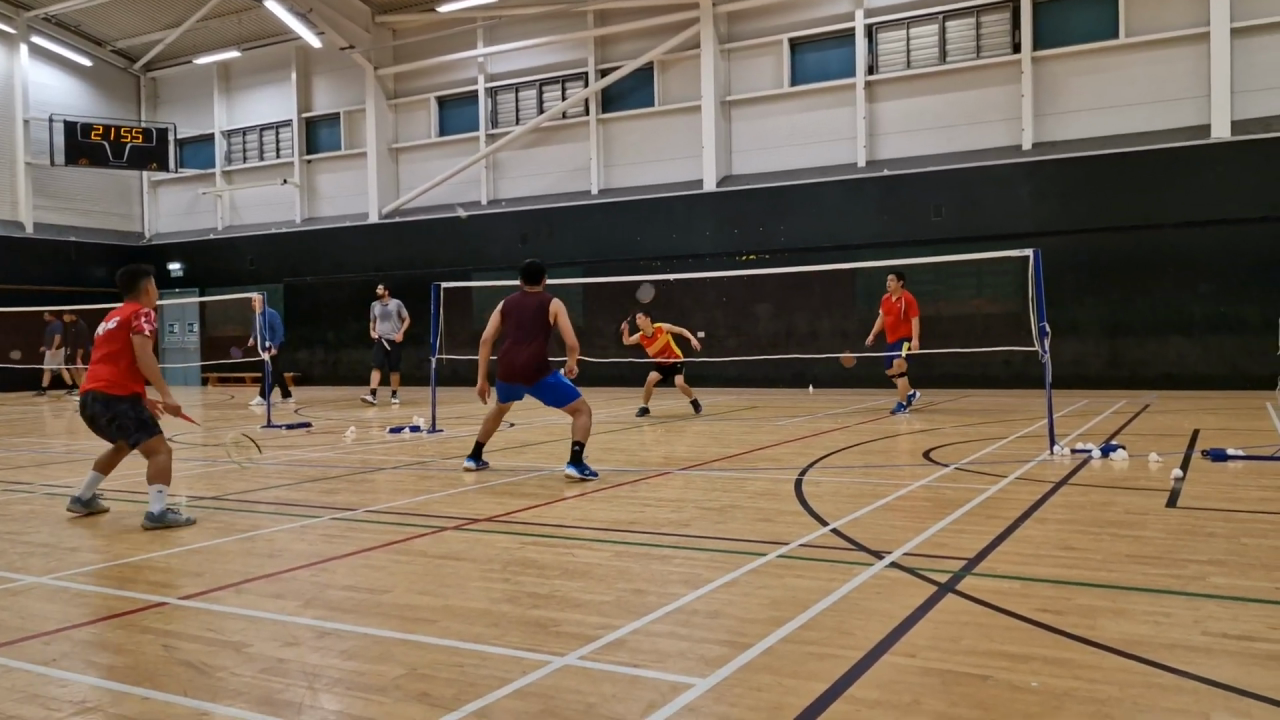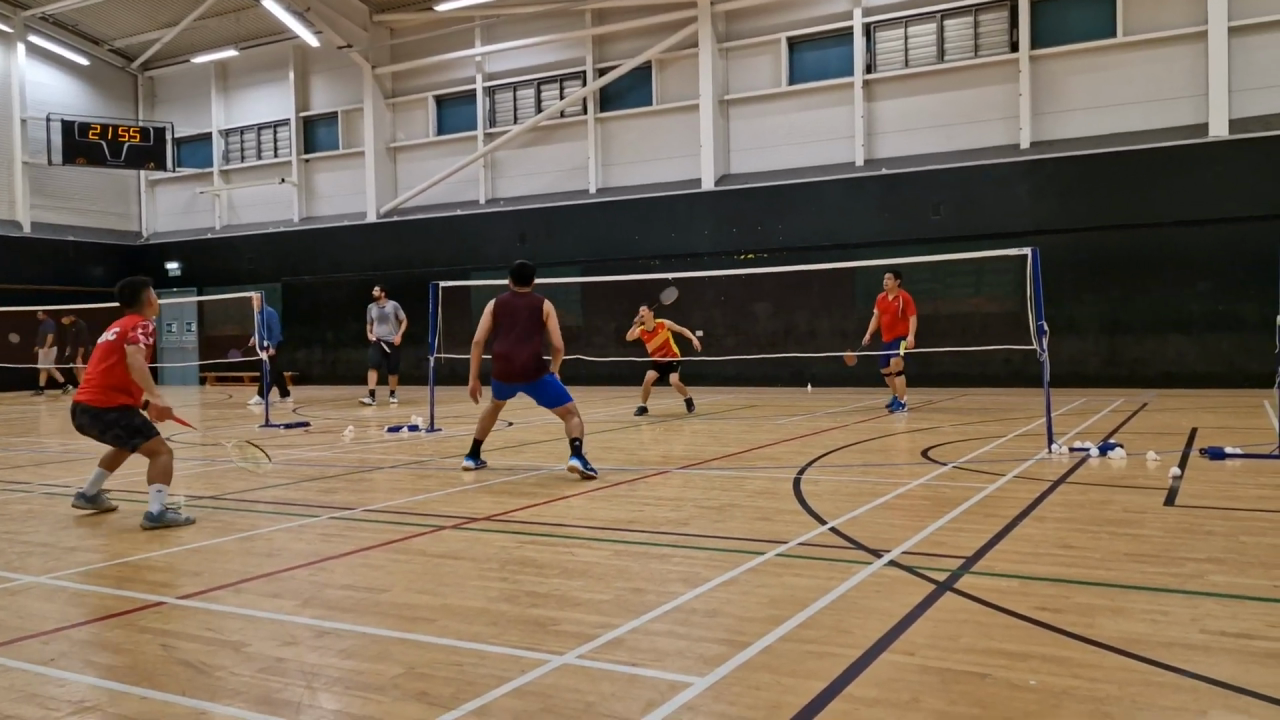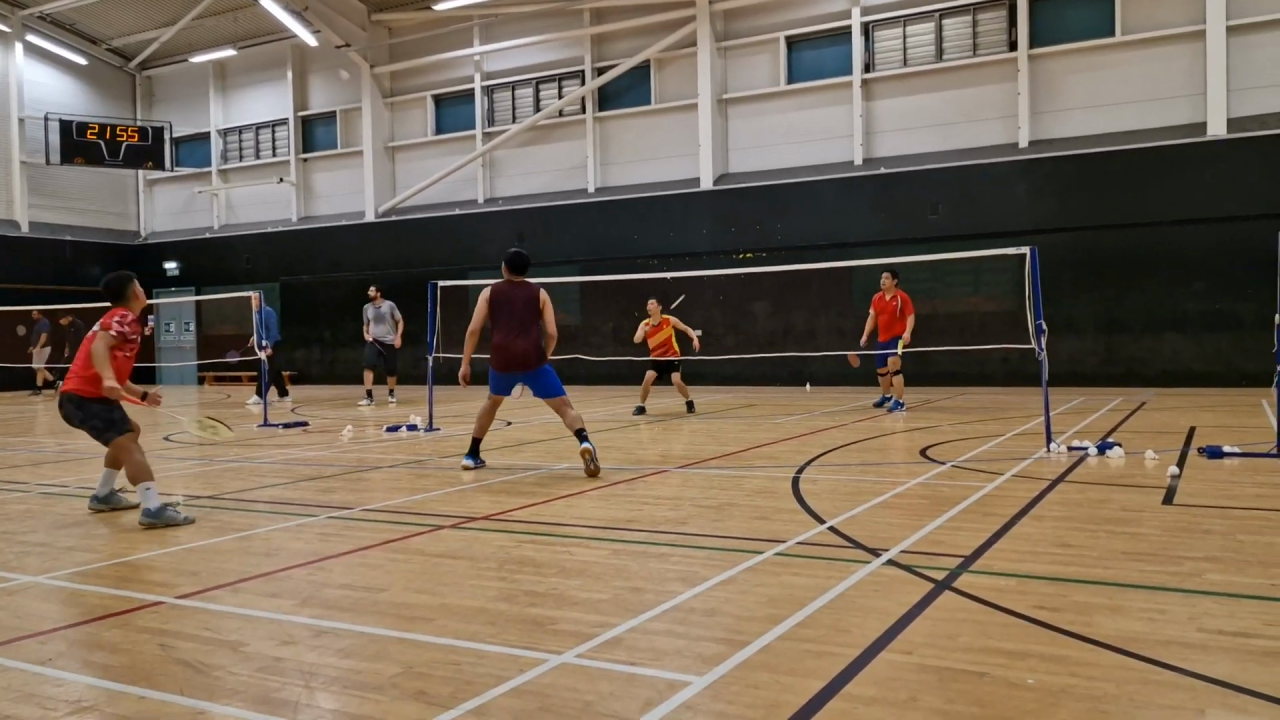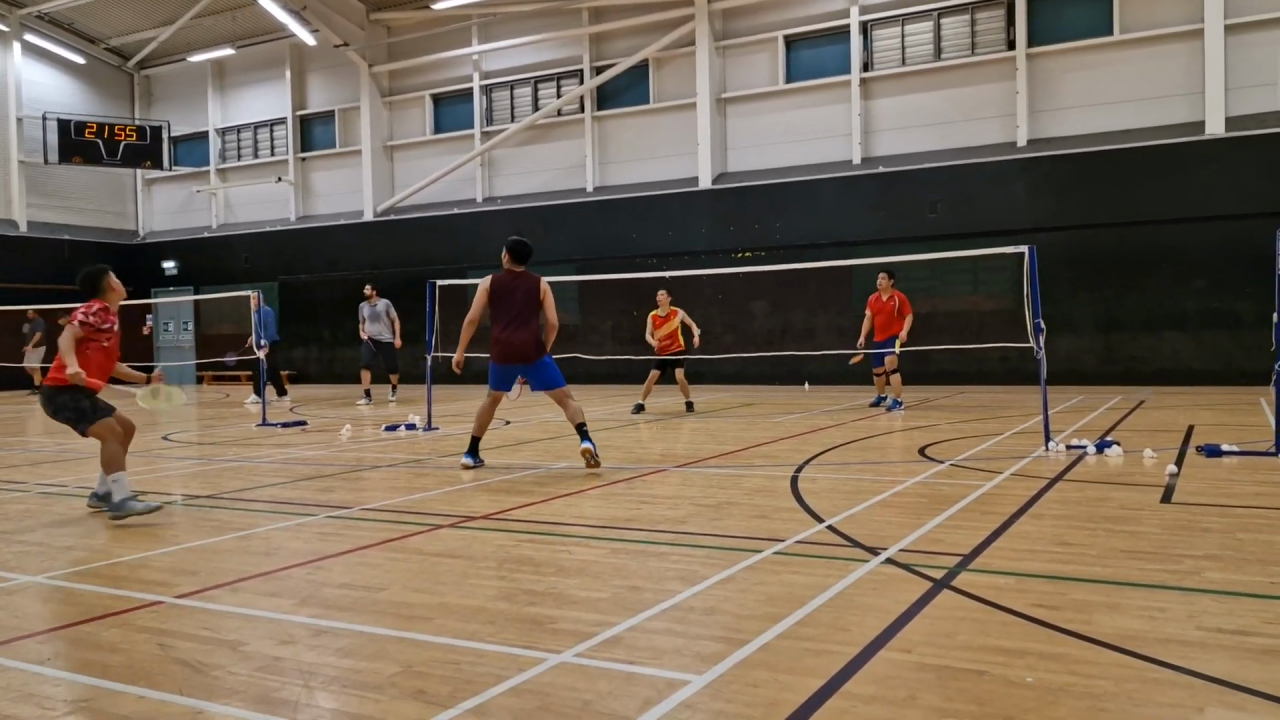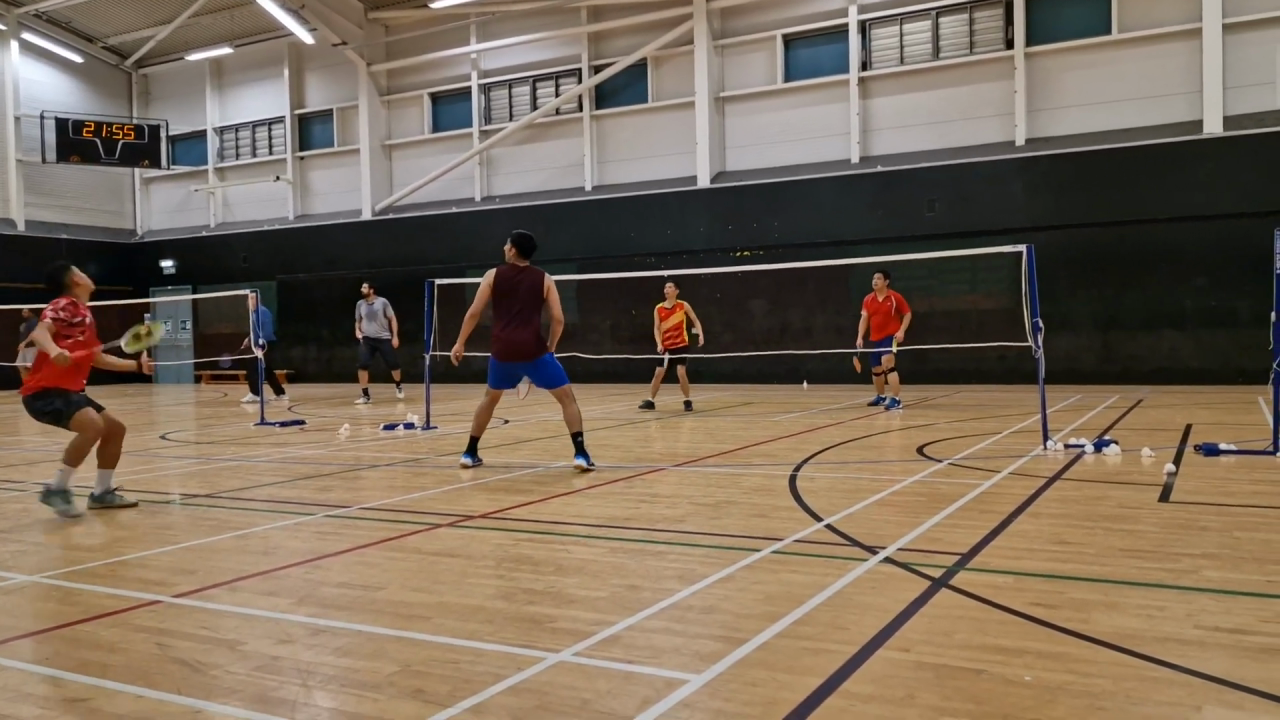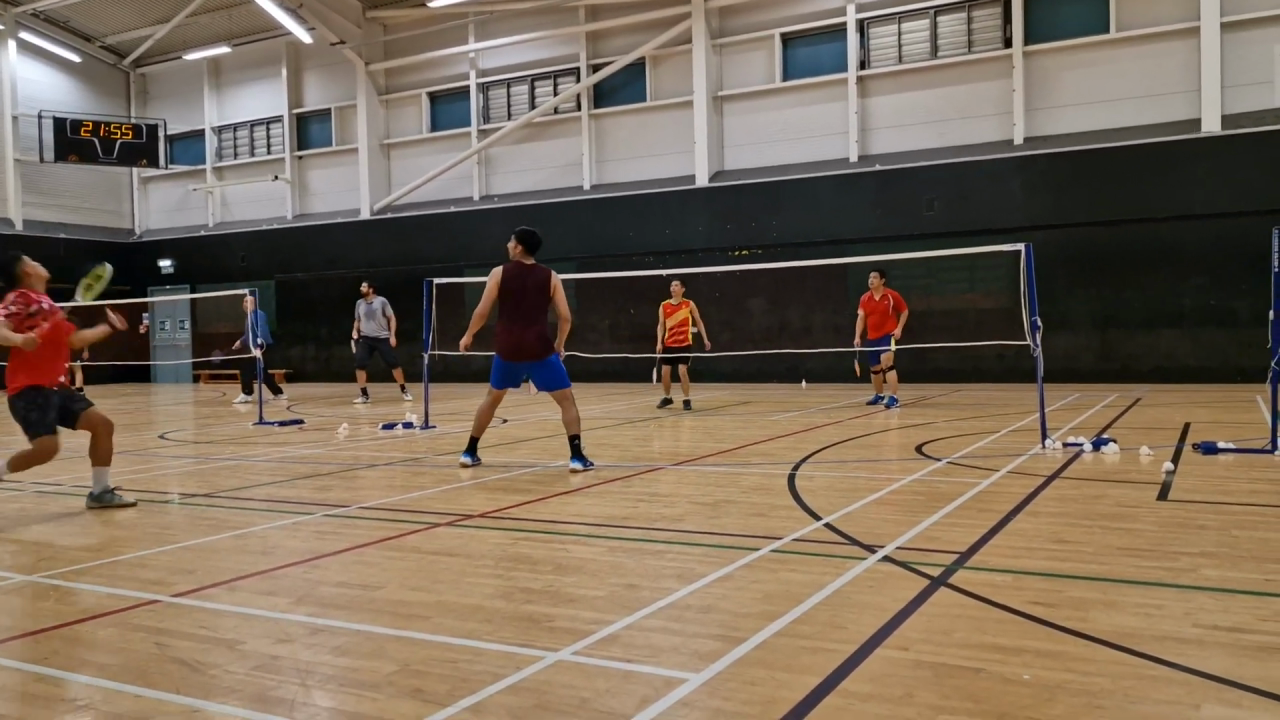
dt=0.1s
person 1, frame 1
left shoulder: (111, 319)
right shoulder: (142, 313)
right elbow: (144, 356)
left wrist: (142, 399)
right wrist: (167, 395)
left hip: (91, 399)
right hip: (114, 397)
left knee: (126, 442)
right knee: (160, 451)
left ankle: (83, 497)
right ankle: (158, 511)
person 1, frame 2
left shoulder: (116, 329)
right shoulder: (141, 325)
right elbow: (135, 362)
left wrist: (144, 405)
right wrist: (154, 398)
left hip: (85, 408)
right hip: (105, 407)
left knee: (130, 441)
right knee: (161, 452)
left ankle: (89, 494)
right ankle: (157, 511)
person 1, frame 3
left shoulder: (116, 320)
right shoulder: (125, 318)
right elbow: (99, 347)
left wrist: (142, 394)
right wrist: (108, 380)
left hip: (79, 398)
right hip: (85, 398)
left knee: (130, 432)
right knee: (130, 448)
left ankle: (103, 494)
right ankle: (154, 509)
person 1, frame 4
left shoulder: (108, 318)
right shoulder: (98, 310)
left elbow: (112, 366)
right elbow: (66, 337)
left wrist: (146, 378)
right wrist: (72, 366)
left hip: (77, 390)
right hip: (63, 390)
left knee: (126, 427)
right knee: (112, 433)
left ankle: (103, 492)
right ankle: (119, 499)
person 1, frame 5
left shoulder: (84, 316)
right shoulder: (68, 306)
left elbow: (98, 359)
right elbow: (39, 334)
left wrist: (136, 365)
right wrist: (54, 351)
left hip: (68, 391)
right hip: (44, 392)
left knee: (115, 429)
right knee: (93, 427)
left ankle: (102, 492)
right ankle: (57, 489)
person 1, frame 6
left shoulder: (49, 305)
left elbow: (75, 340)
left wrist: (109, 327)
left hip: (56, 387)
right hip: (29, 389)
left knee: (103, 425)
right knee: (46, 449)
left ankle: (101, 491)
person 2, frame 1
left shoulder: (506, 303)
right shoulder: (553, 304)
left elbow: (486, 340)
right elbow: (572, 344)
left wrist: (482, 379)
right wrist: (572, 364)
left hip: (506, 372)
right hip: (536, 371)
left knee: (500, 409)
right knee: (582, 411)
left ankle: (474, 457)
right ankle: (576, 463)
person 2, frame 2
left shoulder: (495, 304)
right shoulder: (544, 305)
left elbow: (478, 340)
right elbow: (557, 346)
left wrist: (473, 379)
right wrist: (553, 370)
left hip: (502, 370)
right hip: (533, 369)
left knee: (495, 405)
right knee: (571, 415)
left ankle: (472, 456)
right ankle: (577, 457)
person 2, frame 3
left shoulder: (490, 292)
right shoulder: (539, 294)
left elbow: (473, 330)
right elbow: (552, 333)
left wrist: (465, 364)
right wrist: (544, 357)
left hip: (501, 360)
right hip: (532, 359)
left knee: (492, 401)
right knee: (566, 408)
left ankle: (472, 455)
right ankle: (584, 444)
person 2, frame 4
left shoulder: (490, 281)
right shoulder: (540, 284)
left elbow: (472, 318)
right elbow: (553, 323)
left wrist: (460, 351)
right wrist: (544, 348)
left hip: (501, 353)
right hip: (533, 352)
left knee: (492, 399)
right knee: (566, 399)
left ankle: (471, 453)
right ankle: (586, 443)
person 2, frame 5
left shoulder: (493, 275)
right shoulder: (544, 279)
left elbow: (473, 313)
right elbow: (558, 319)
left wrist: (459, 343)
right wrist: (550, 346)
left hip: (503, 350)
right hip: (534, 349)
left knee: (491, 397)
right knee: (567, 398)
left ankle: (470, 453)
right ankle: (580, 454)
person 2, frame 6
left shoulder: (499, 273)
right shoulder: (551, 277)
left elbow: (482, 312)
right elbow: (565, 317)
left wrist: (468, 336)
right wrist: (560, 343)
left hip: (508, 350)
right hip: (541, 350)
left knee: (492, 398)
right knee: (567, 400)
left ankle: (469, 452)
right ankle: (577, 456)
